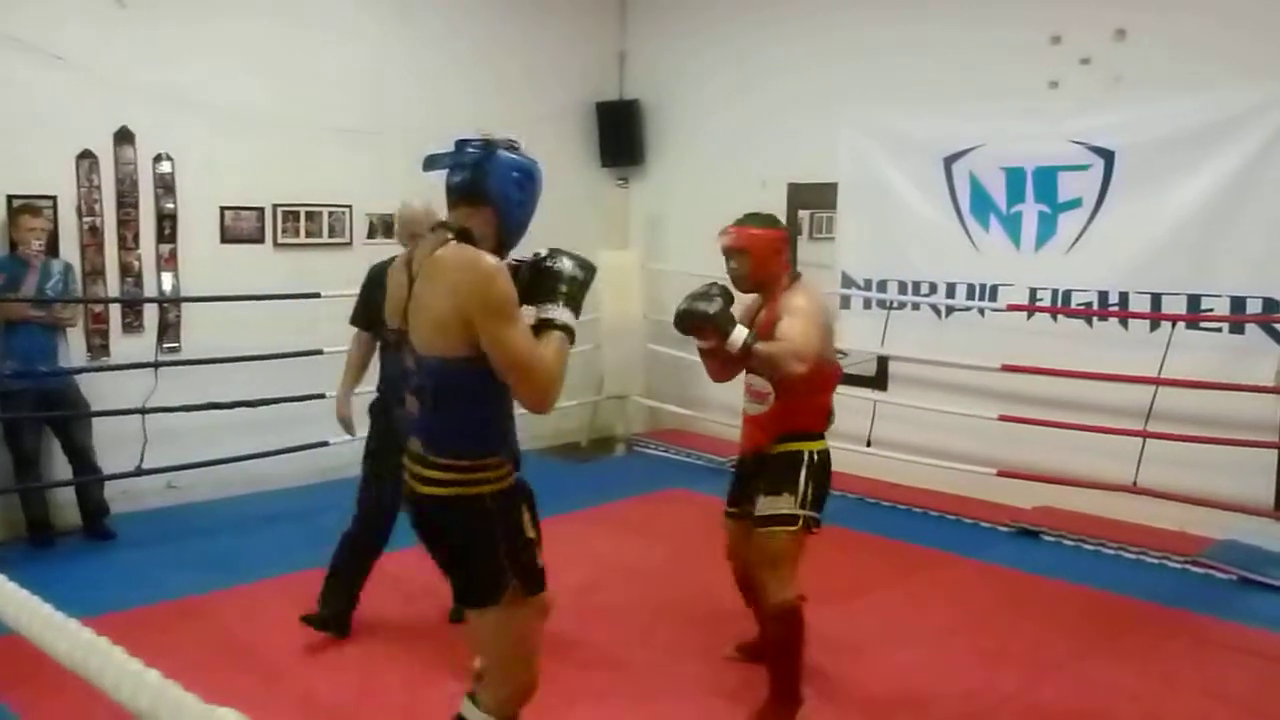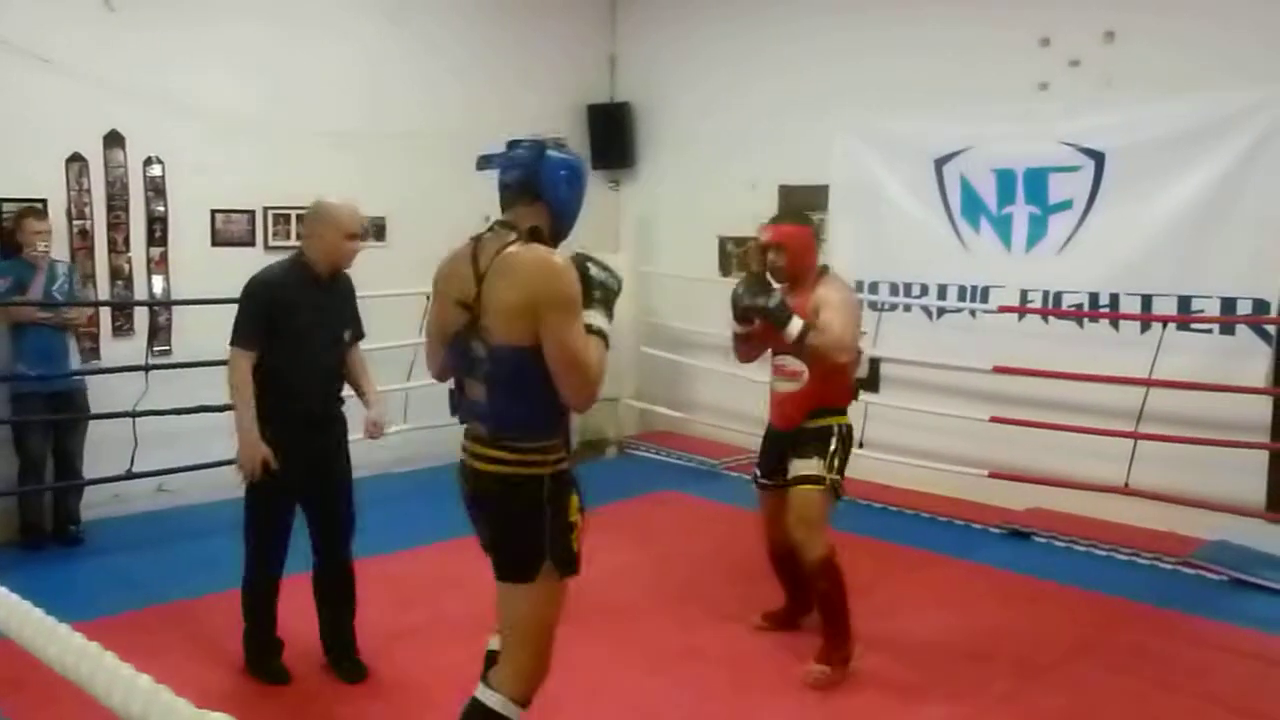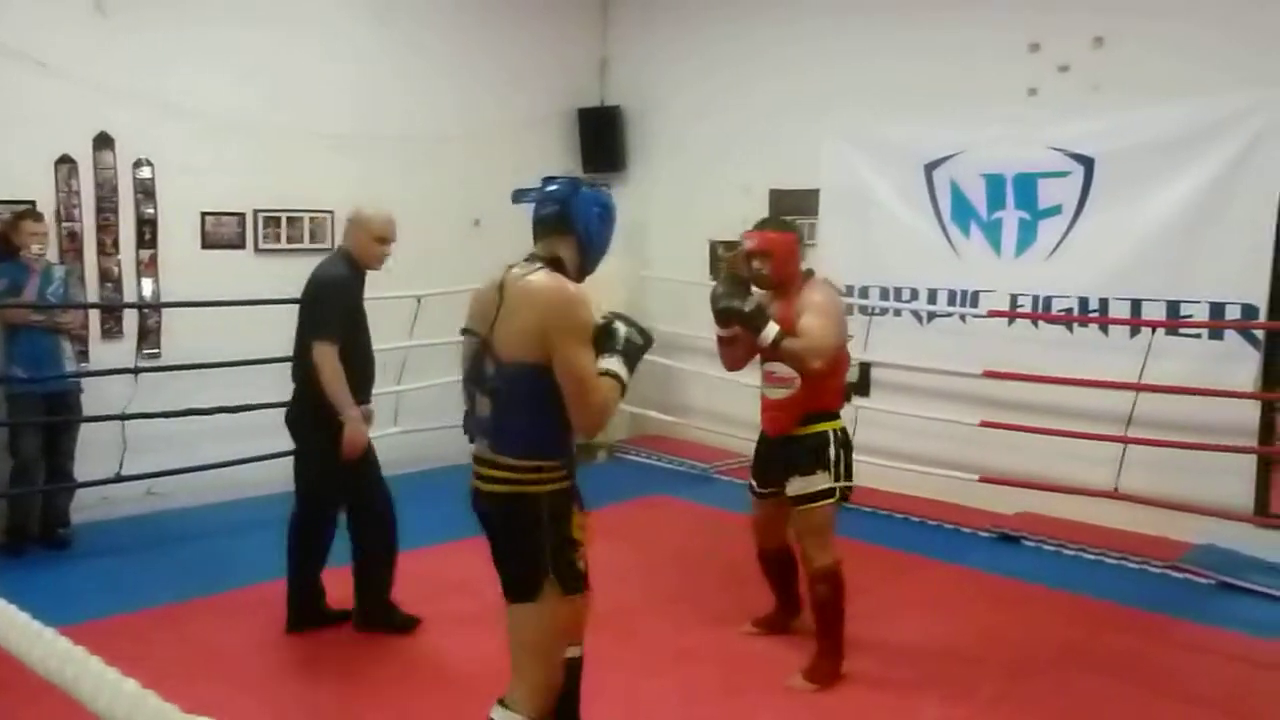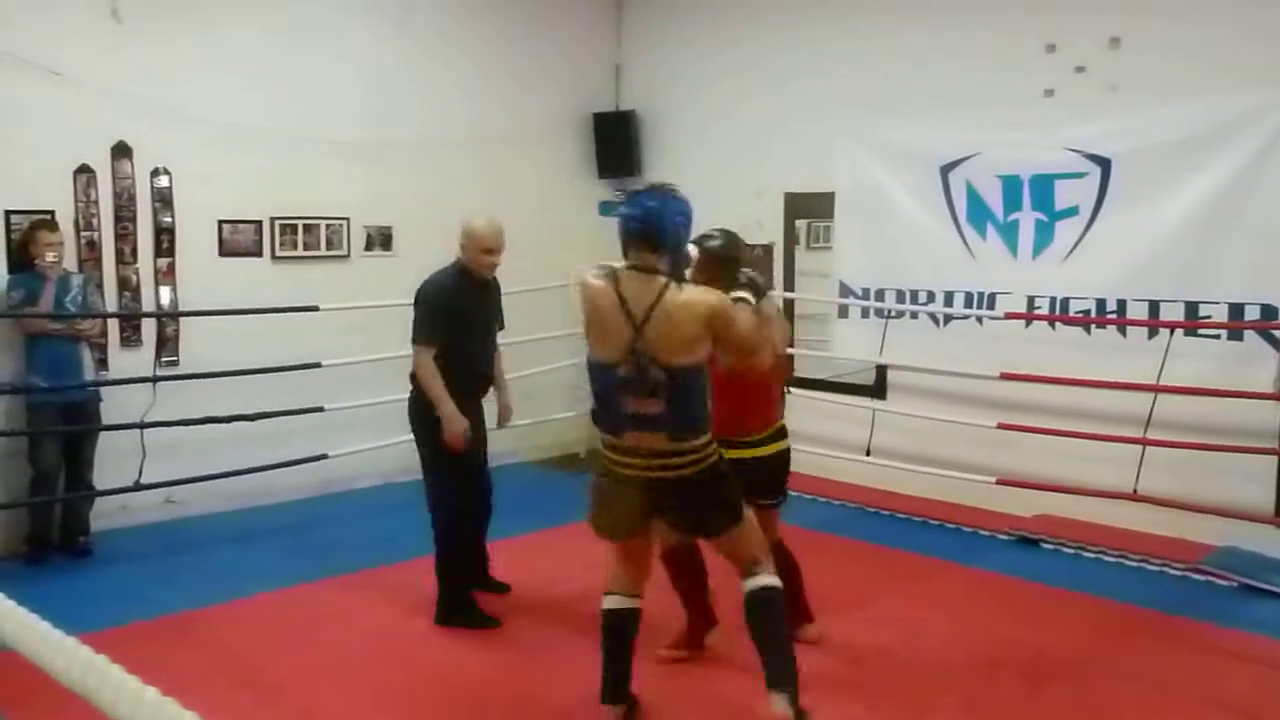
dt=1s
person 1, frame 1
left shoulder: (407, 269)
right shoulder: (481, 271)
right elbow: (538, 392)
right wrist: (560, 305)
left hip: (427, 482)
right hip: (475, 494)
left knee: (527, 610)
person 1, frame 2
left shoulder: (456, 264)
right shoulder: (547, 268)
left elbow: (440, 364)
right elbow: (580, 392)
right wrist: (595, 310)
left hip: (482, 466)
right hip: (531, 476)
left knee: (522, 626)
right knee: (523, 664)
person 1, frame 3
left shoulder: (490, 290)
right shoulder: (563, 297)
right elbow: (589, 419)
right wrist: (619, 355)
left hip: (494, 480)
right hip: (534, 492)
left knee: (570, 610)
person 1, frame 4
left shoulder: (593, 291)
right shoulder: (703, 306)
right elbow: (752, 347)
left wrist: (673, 274)
right wrist: (745, 295)
left hip: (623, 466)
right hip: (689, 465)
left knee: (628, 567)
right knee: (755, 561)
person 2, frame 1
left shoulder: (801, 304)
right shoulder: (757, 306)
left elbow: (794, 363)
right elbow: (721, 373)
left wrist: (731, 332)
right wrist: (707, 331)
left hip: (795, 457)
right hip: (757, 452)
left knee: (773, 577)
right knee: (742, 558)
right ankle: (771, 638)
person 2, frame 2
left shoulder: (832, 294)
right shoulder: (778, 295)
left elbow: (841, 352)
right elbow: (746, 355)
left wrist: (786, 322)
right wrist: (744, 318)
left hip: (822, 430)
right hip: (780, 429)
left knee: (805, 532)
right knee: (775, 528)
left ankle: (837, 644)
right ankle: (798, 604)
person 2, frame 3
left shoulder: (818, 298)
right shoulder: (766, 301)
left elbow: (815, 358)
right elbow: (733, 362)
left wrist: (761, 327)
right wrist: (728, 320)
left hip: (816, 437)
right hip: (775, 435)
left knee: (816, 547)
right knee: (766, 530)
left ankle: (829, 656)
right ankle: (788, 610)
person 2, frame 4
right shoulder: (764, 310)
left hip: (731, 452)
right hip: (770, 444)
left knee: (675, 534)
right knee: (765, 535)
left ankle: (697, 627)
right ankle: (801, 620)
person 3, frame 1
right shoulder: (382, 276)
right elbow: (364, 337)
right wrist: (345, 394)
right hip: (393, 408)
right knee: (372, 509)
right ankle: (337, 604)
person 3, frame 2
left shoulder: (342, 287)
right shoulder: (269, 287)
right elbow: (242, 362)
left wrist: (371, 402)
right wrist: (247, 435)
left hip: (326, 430)
right hip: (275, 436)
left knee: (335, 541)
right knee: (267, 546)
left ankle: (341, 646)
right ankle: (260, 649)
person 3, frame 3
left shoulder: (339, 275)
right shoulder: (335, 281)
right elbow: (324, 354)
left wrist: (355, 407)
right wrist: (351, 418)
left hip: (315, 413)
right hip: (325, 417)
left knee: (315, 510)
right knee: (373, 510)
left ankle: (304, 609)
right ankle: (375, 608)
person 3, frame 4
left shoulder: (488, 286)
right shoulder: (438, 290)
right elbow: (423, 358)
left wrist: (503, 392)
right wrist: (448, 413)
left hip: (468, 405)
right hip: (438, 412)
left knee: (477, 494)
right knee: (452, 501)
left ankle: (473, 571)
right ankle: (454, 602)
person 4, frame 1
left shoulder: (62, 268)
left elbow: (72, 316)
left wrist: (30, 313)
right wrist: (32, 269)
left hip: (57, 374)
left knee: (82, 448)
left ankle: (95, 517)
right ankle: (38, 525)
person 4, frame 2
left shoulder: (66, 270)
left elbow: (80, 316)
left wrist: (39, 315)
right wrist: (39, 271)
left hip: (68, 378)
right hip: (29, 381)
left knee: (70, 457)
right knee: (33, 459)
left ankle: (67, 523)
right ankle: (32, 528)
person 4, frame 3
left shoulder: (62, 274)
left elbow: (76, 322)
left wrist: (34, 318)
left hip: (63, 379)
left knee: (62, 459)
left ankle: (55, 525)
person 4, frame 4
left shoulder: (81, 282)
right shoulder: (20, 284)
left elbow: (96, 327)
right elbow: (30, 324)
left wrist: (52, 326)
right wrist: (49, 281)
left hip: (82, 388)
right hip: (43, 392)
left knee: (81, 467)
right knee: (46, 468)
left ankle: (76, 533)
right ankle: (39, 540)
